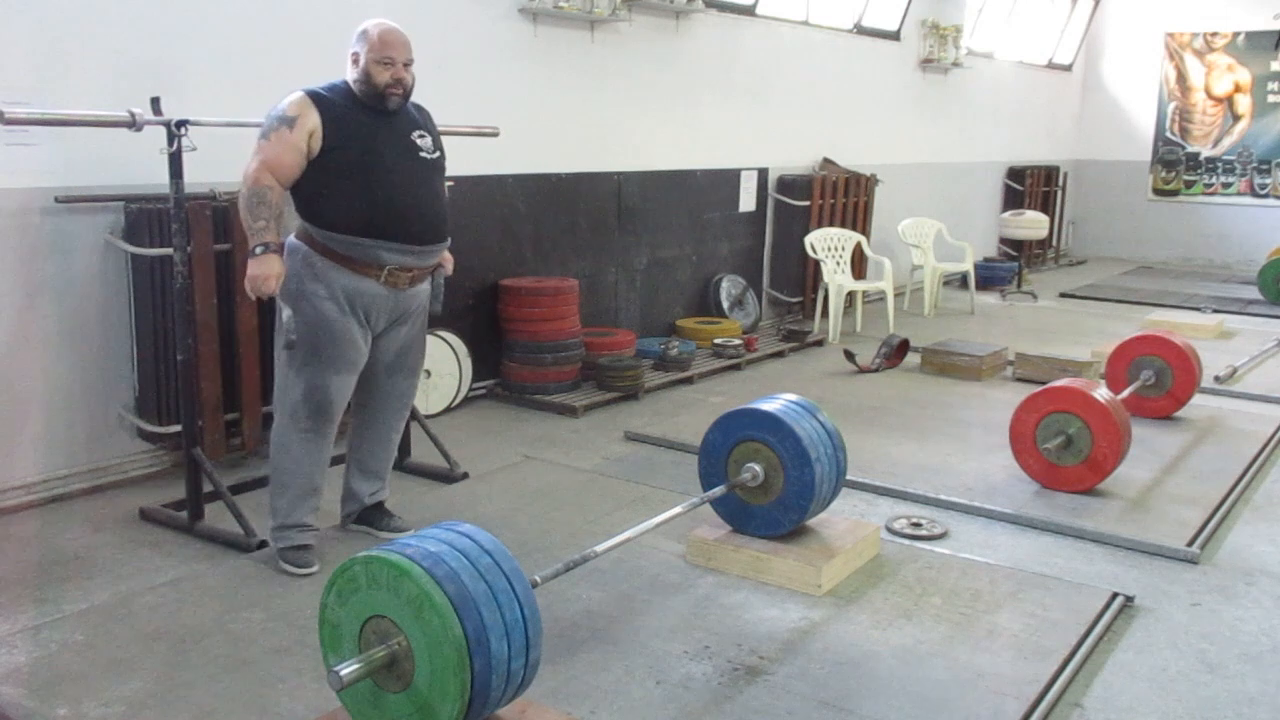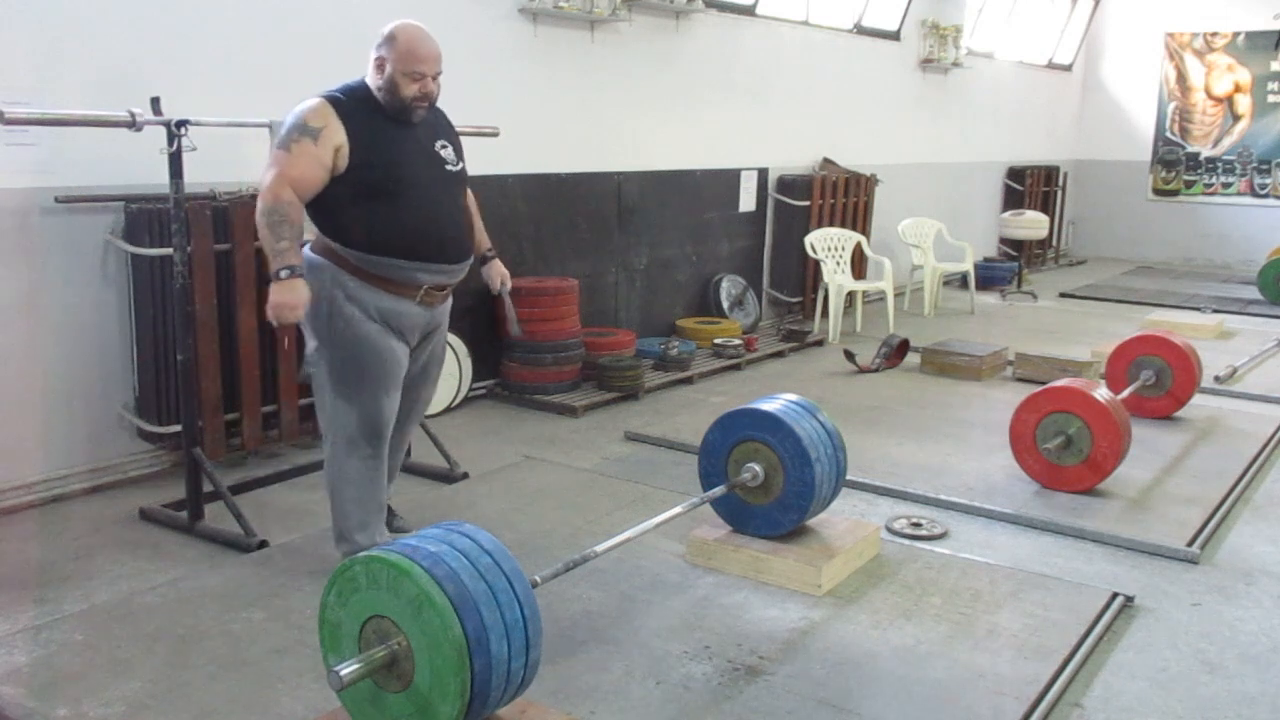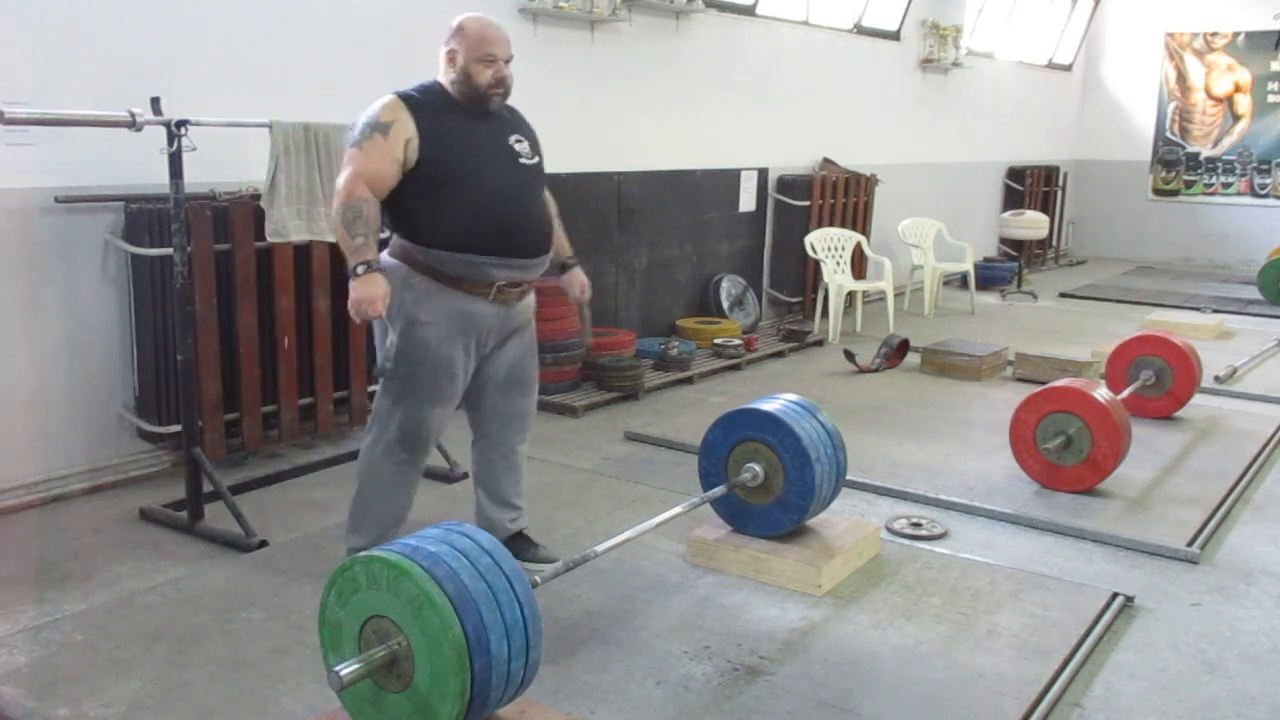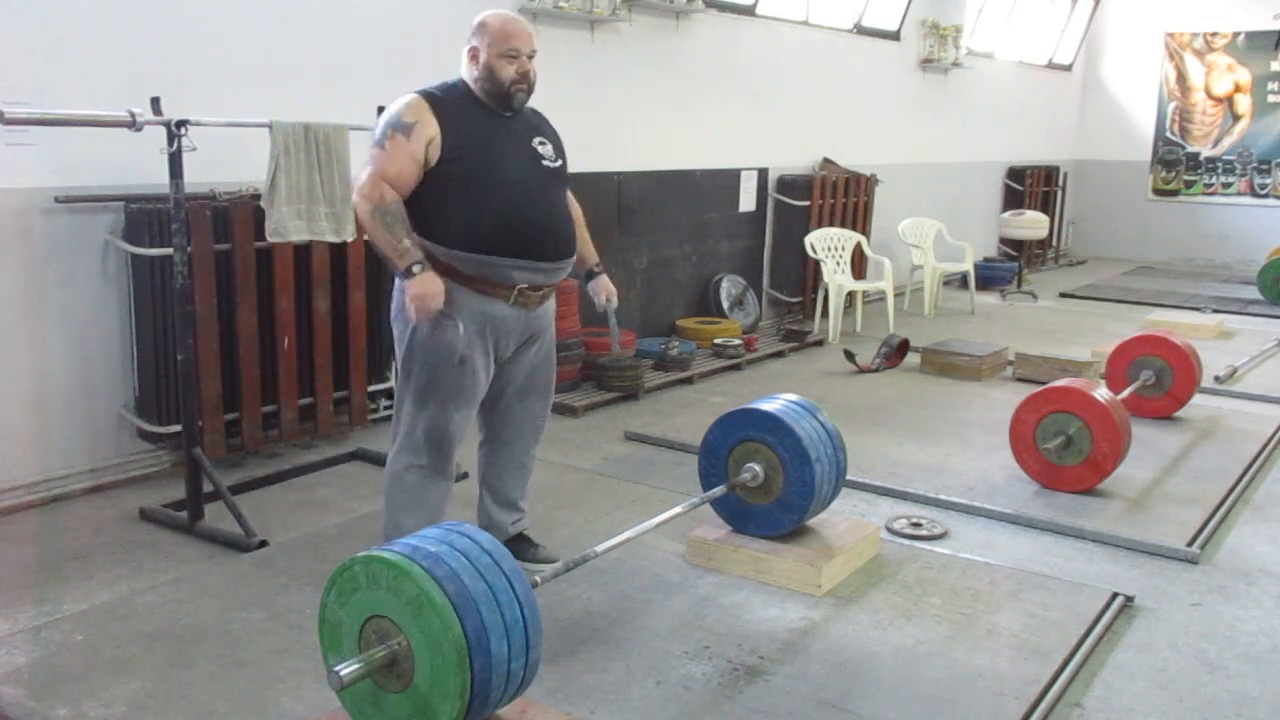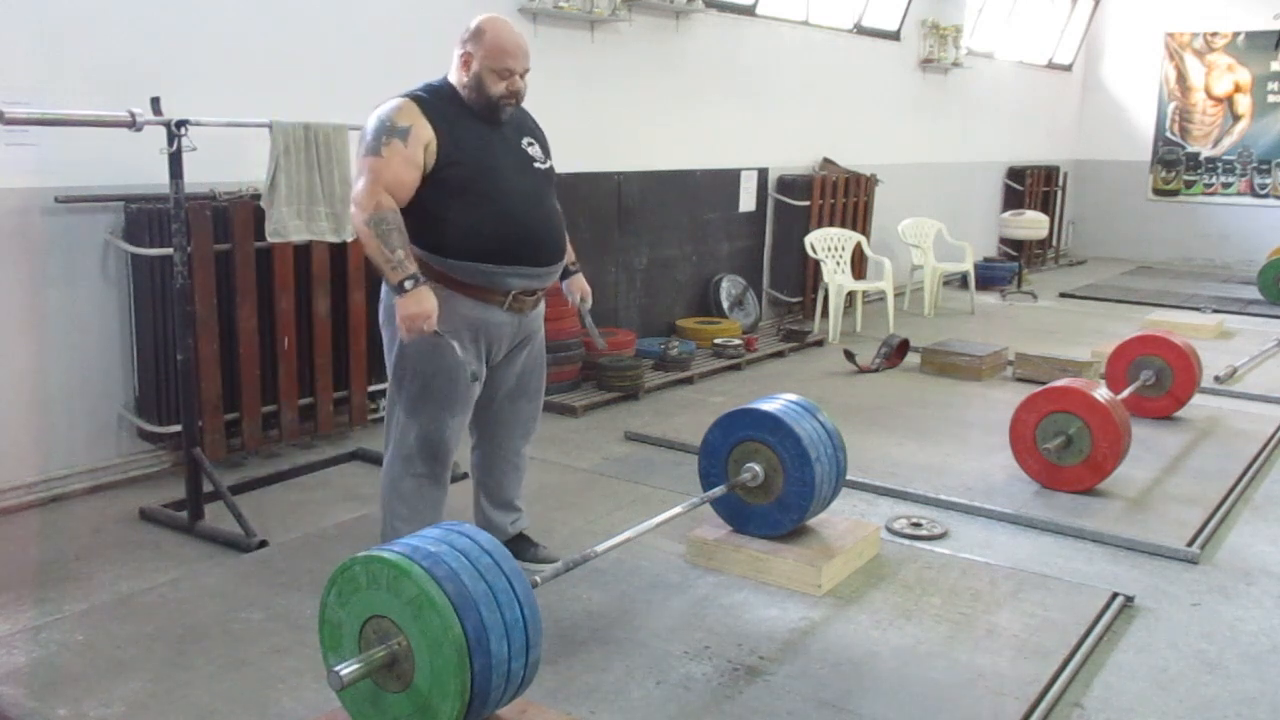
dt=0.7s
person 1, frame 1
left shoulder: (420, 120)
right shoulder: (310, 112)
left elbow: (433, 189)
right elbow: (263, 180)
left wrist: (438, 245)
right wrist: (265, 249)
left hip: (408, 290)
right hip: (332, 285)
left knee: (388, 405)
right knee: (313, 409)
left ankle: (364, 502)
right ankle: (293, 531)
person 1, frame 2
left shoulder: (437, 123)
right shoulder: (328, 120)
left elbow: (459, 197)
right elbow: (279, 195)
left wrist: (486, 256)
right wrist: (287, 273)
left hip: (431, 303)
right hip: (359, 301)
left knee: (400, 418)
right knee: (362, 428)
left ankle: (374, 504)
right ankle: (365, 550)
person 1, frame 3
left shoulder: (514, 124)
right shoulder: (403, 117)
left elbow: (538, 201)
right elbow: (354, 193)
left wrist: (566, 264)
right wrist: (366, 270)
left hip: (511, 306)
right hip: (434, 303)
left knee: (507, 426)
right knee: (407, 429)
left ankle: (503, 530)
right ankle: (367, 551)
person 1, frame 4
left shoulder: (538, 126)
right shoulder: (425, 114)
left elbow: (563, 204)
right elbow: (374, 192)
left wrist: (593, 270)
right wrist: (414, 269)
left hip: (532, 309)
right hip: (454, 304)
left knee: (518, 430)
right knee: (430, 439)
left ankle: (505, 532)
person 1, frame 5
left shoulder: (523, 123)
right shoulder: (412, 119)
left elbow: (542, 204)
right elbow: (372, 203)
left wrist: (569, 268)
right wrist: (405, 286)
left hip: (522, 311)
right hip: (446, 309)
left knee: (509, 433)
right knee: (425, 443)
left ankle: (503, 533)
